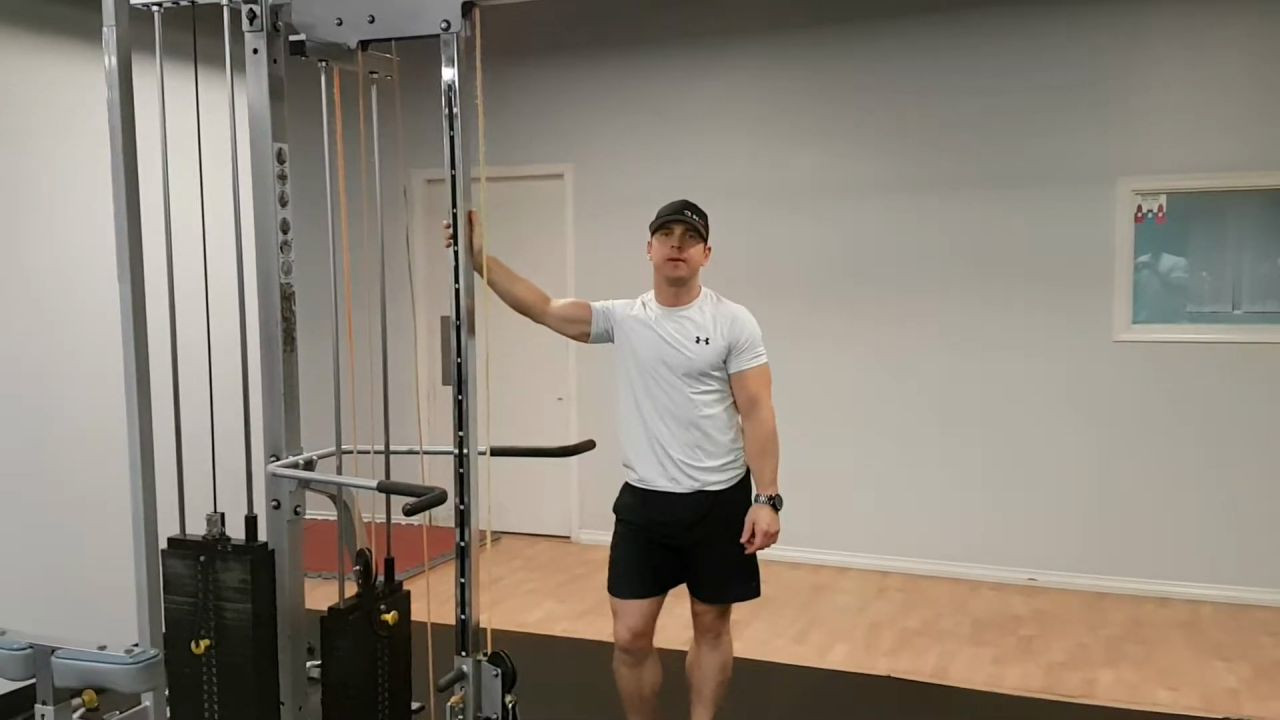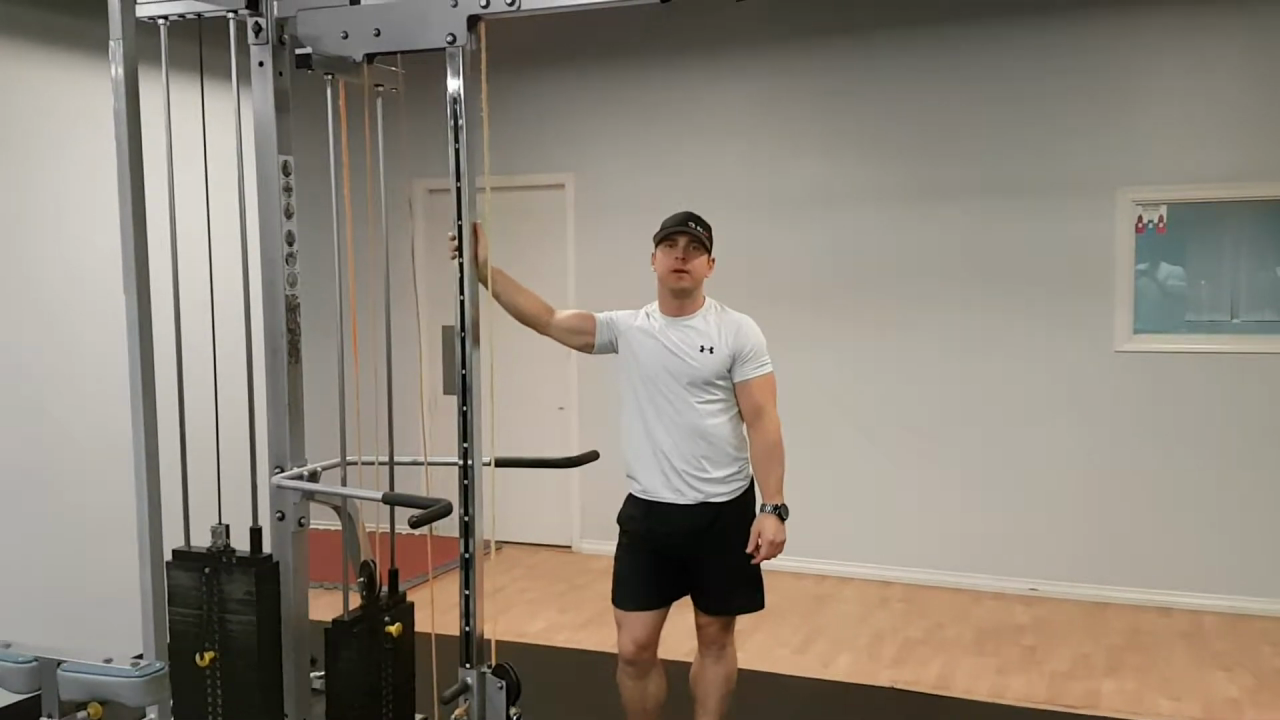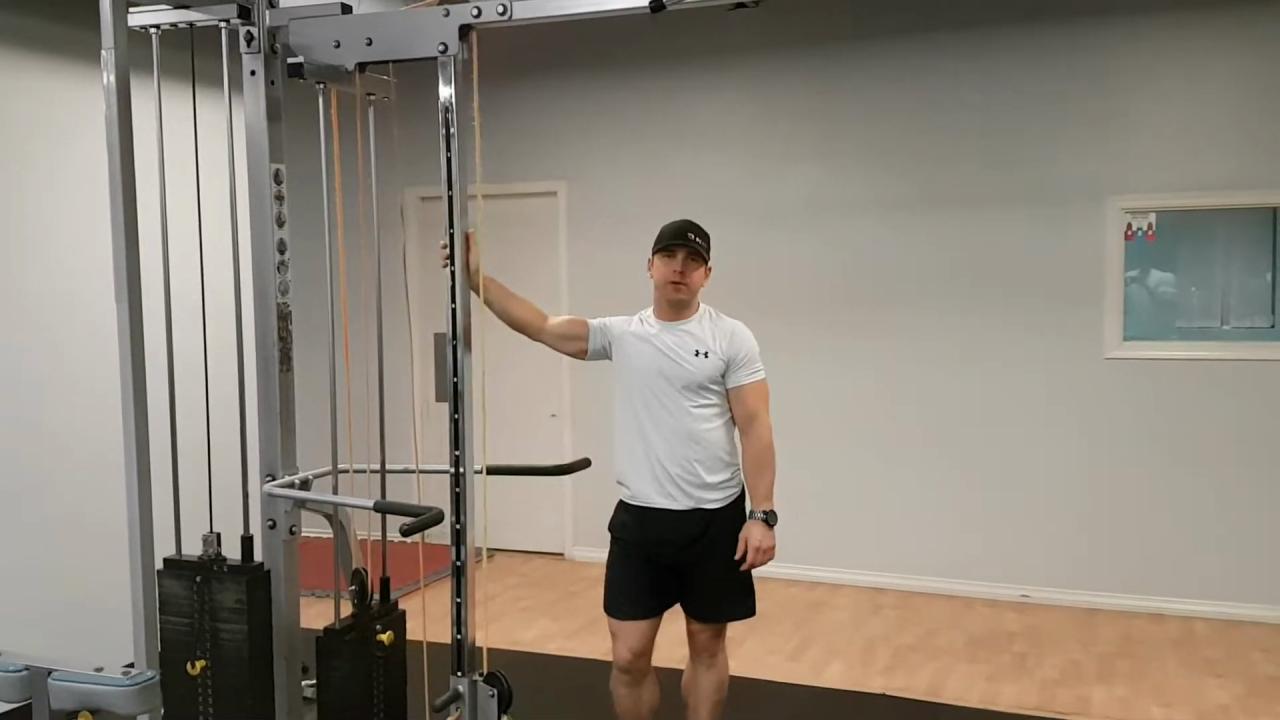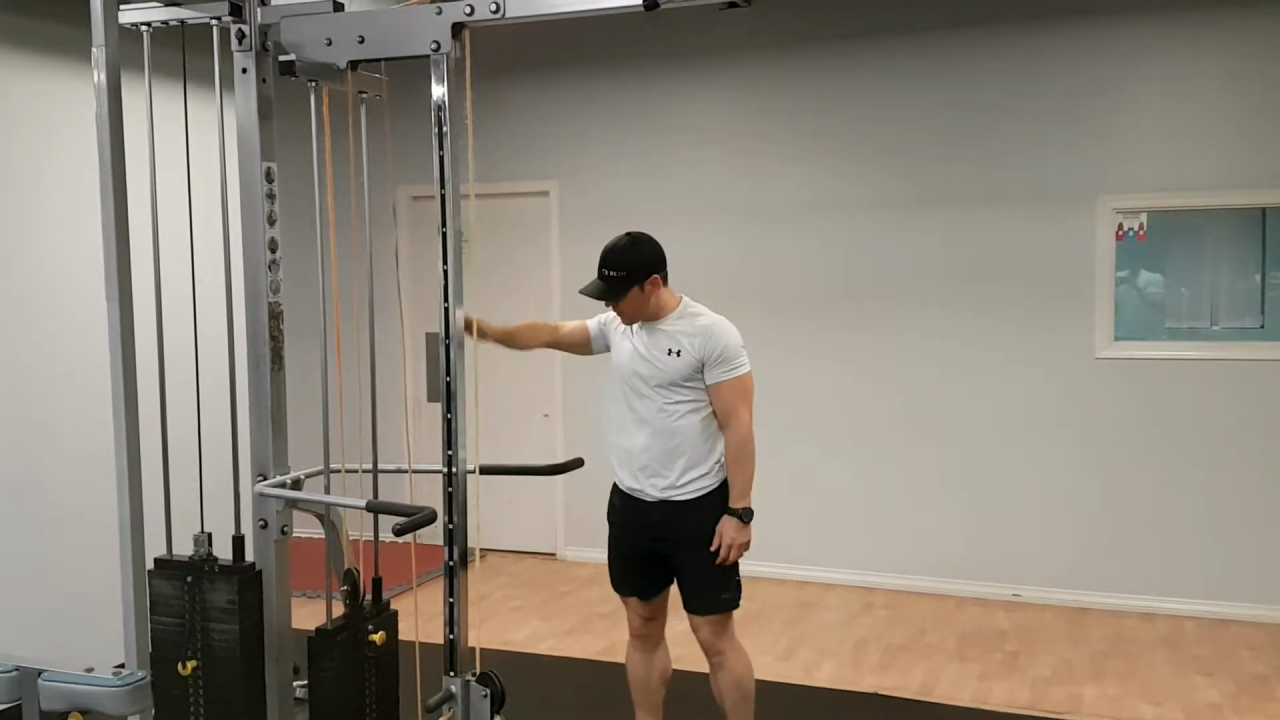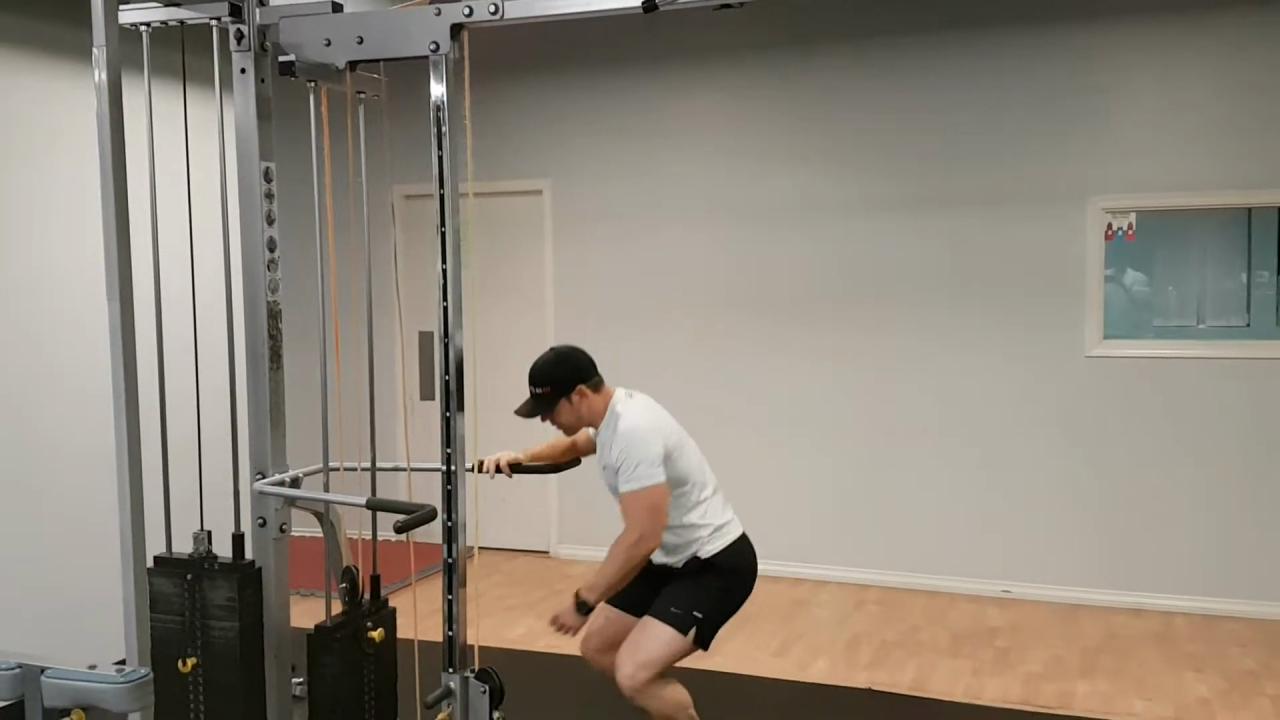
dt=1s
person 1, frame 1
left shoulder: (733, 322)
right shoulder: (622, 318)
left elbow: (757, 413)
right elbow: (542, 308)
left wrist: (766, 498)
right wrist: (480, 256)
left hip: (718, 499)
right hip: (645, 500)
left knee: (711, 625)
right knee: (630, 636)
person 1, frame 2
left shoulder: (737, 332)
right shoulder: (626, 328)
left elbow: (761, 422)
right elbow: (546, 319)
left wrist: (773, 508)
right wrist: (485, 267)
left hip: (722, 511)
right hip: (649, 511)
left knee: (715, 637)
right knee: (634, 647)
person 1, frame 3
left shoulder: (731, 338)
right shoulder: (620, 334)
left elbow: (755, 429)
right elbow: (539, 326)
left wrist: (762, 515)
right wrist: (476, 275)
left hip: (714, 519)
right hip: (641, 518)
left knee: (707, 646)
right knee: (629, 655)
person 1, frame 4
left shoulder: (712, 333)
right shoulder: (618, 327)
left elbow: (738, 426)
right elbow: (553, 335)
left wrist: (738, 512)
right wrist: (490, 331)
left hip: (697, 508)
right hip: (632, 504)
left knee: (715, 638)
right knee: (643, 630)
person 1, frame 5
left shoulder: (634, 431)
right shoulder: (617, 411)
left elbow: (641, 538)
right elbow: (572, 448)
left wrist: (582, 601)
right wrist: (521, 458)
left hip: (717, 566)
right hip: (676, 561)
left knee: (634, 673)
right knee: (598, 648)
